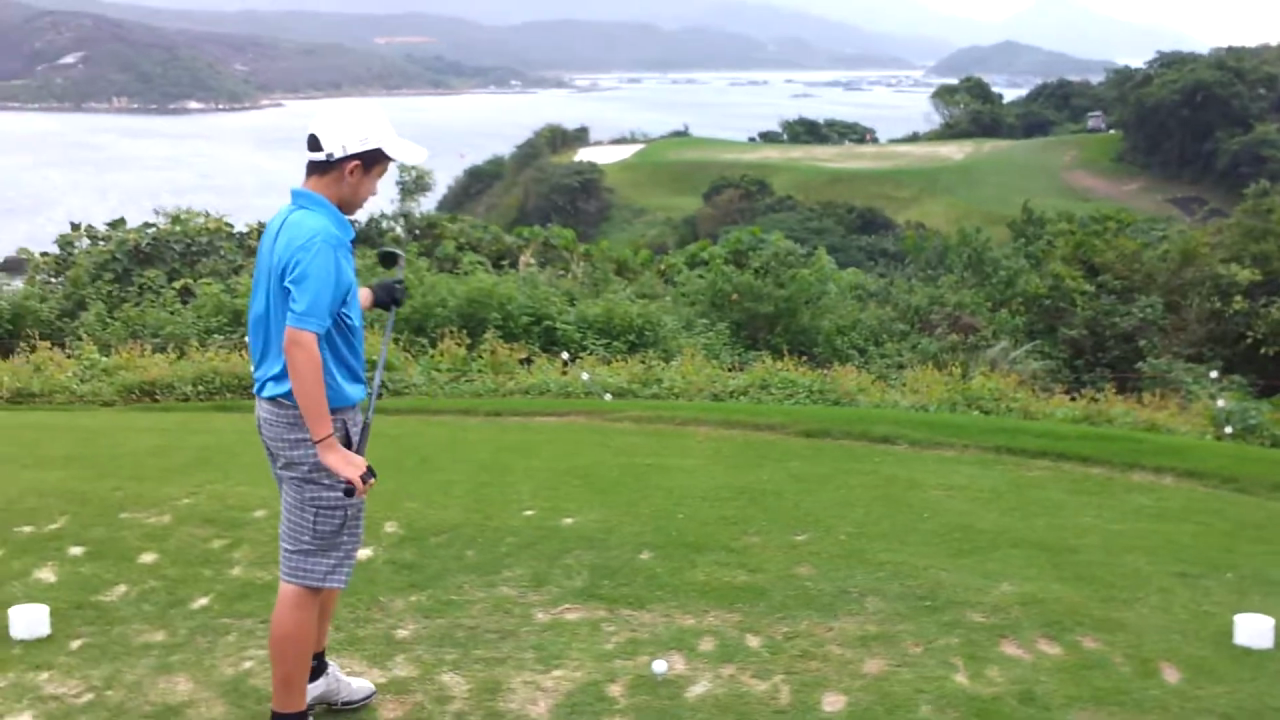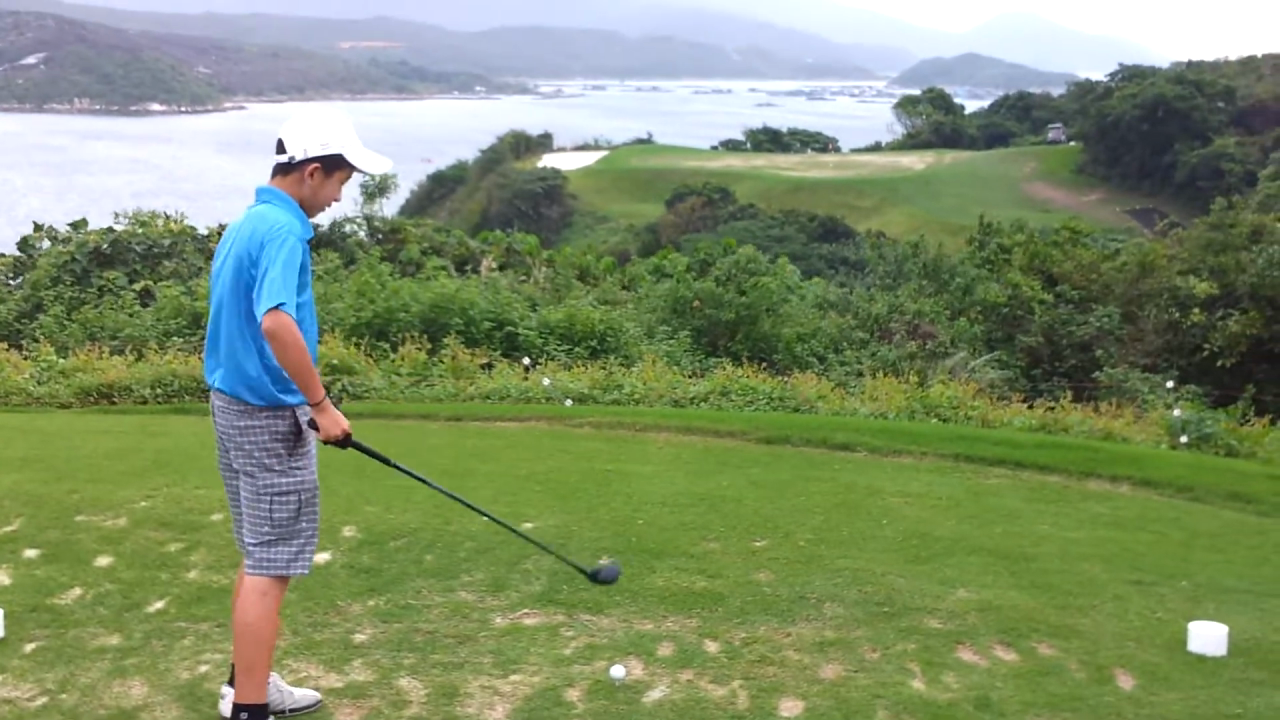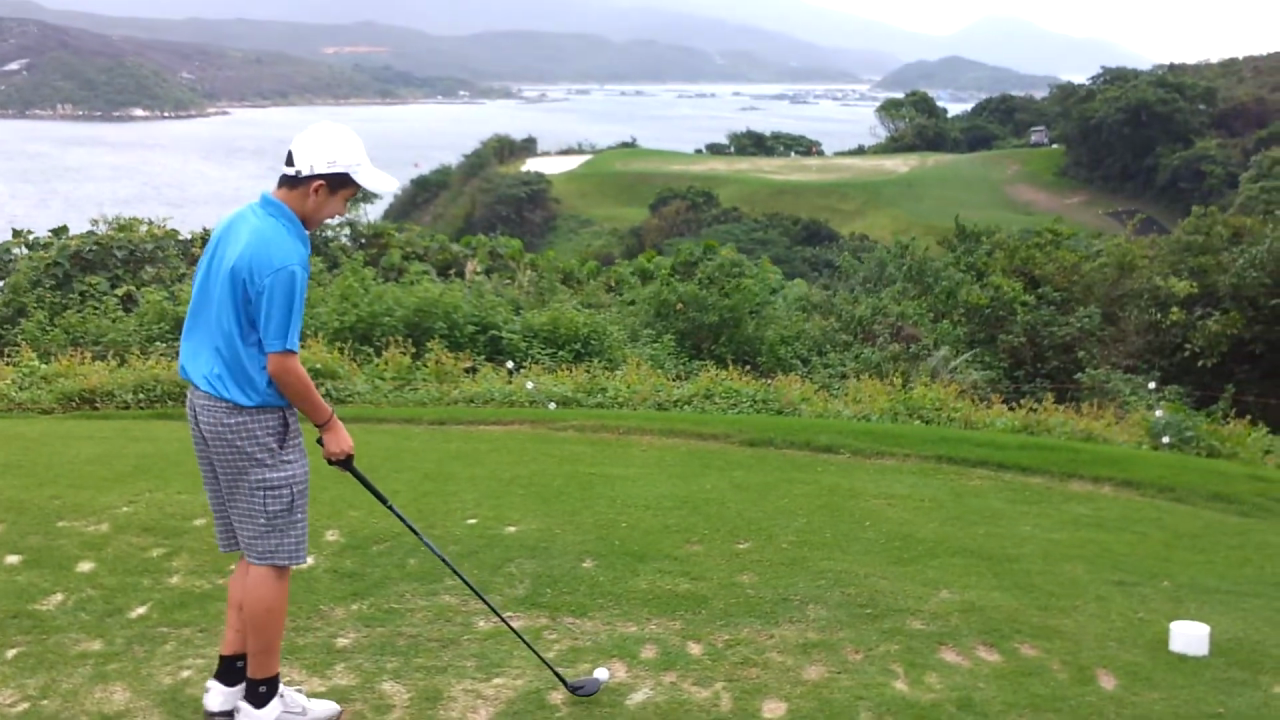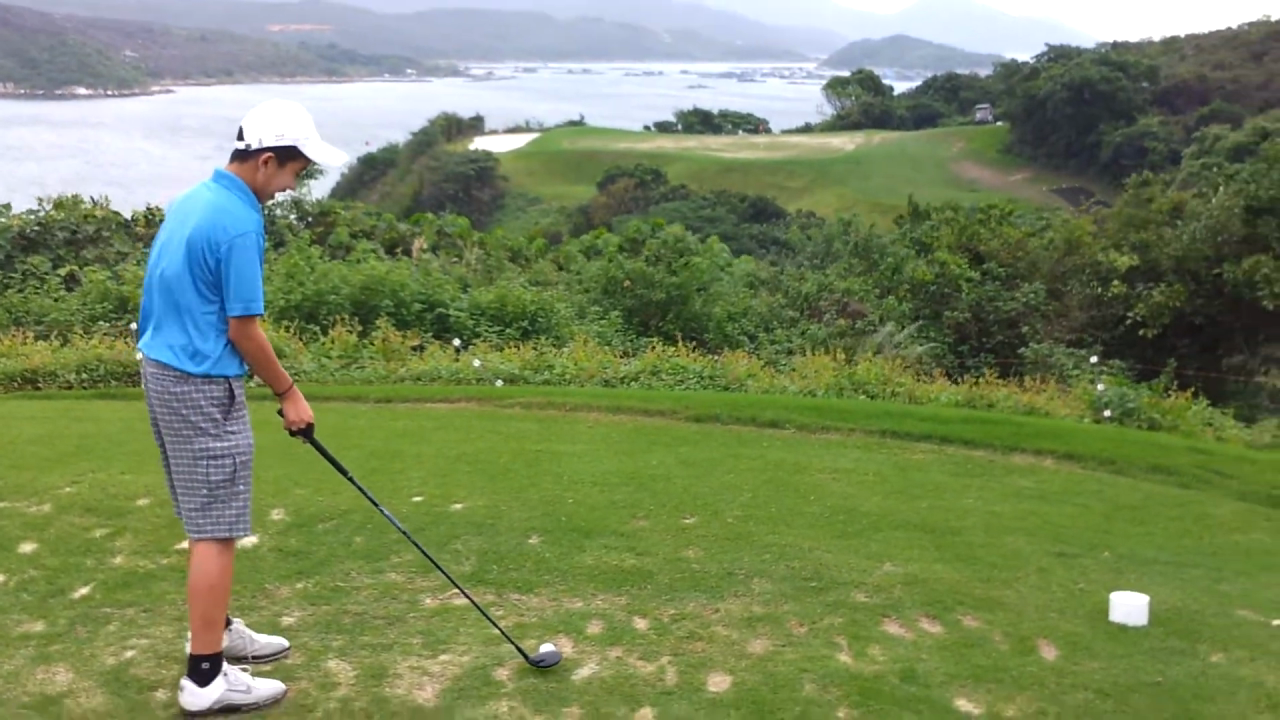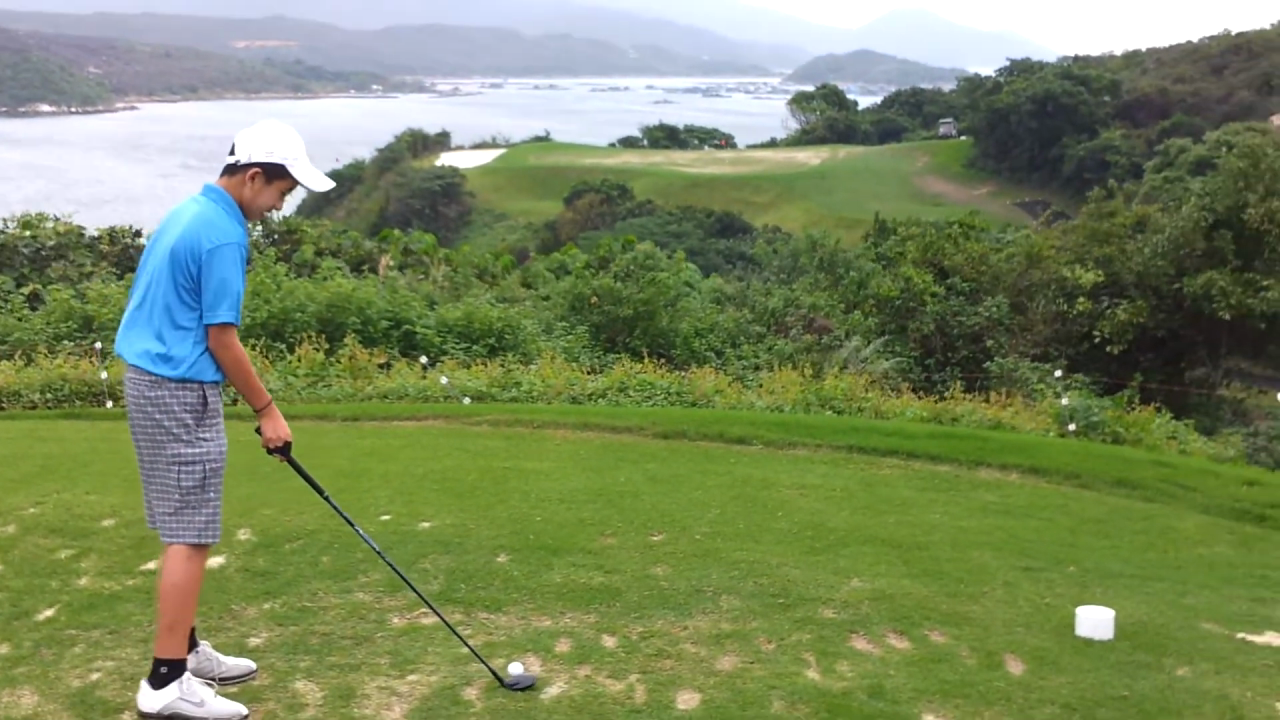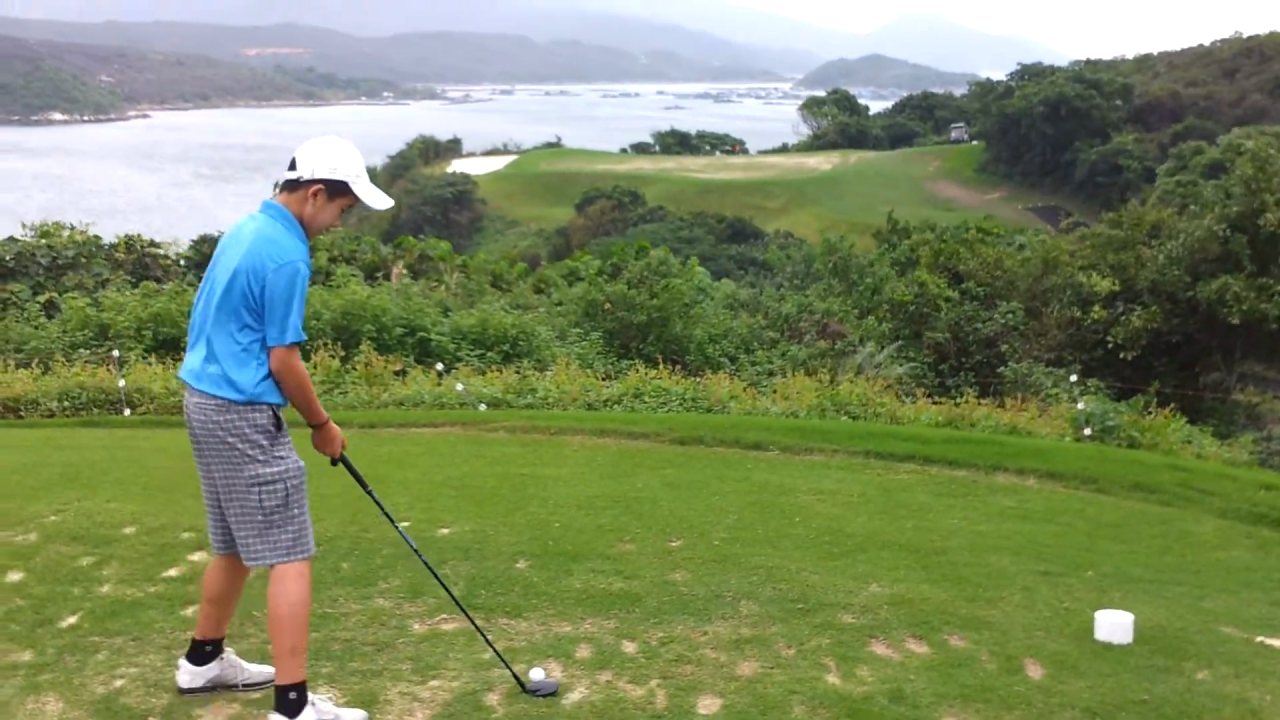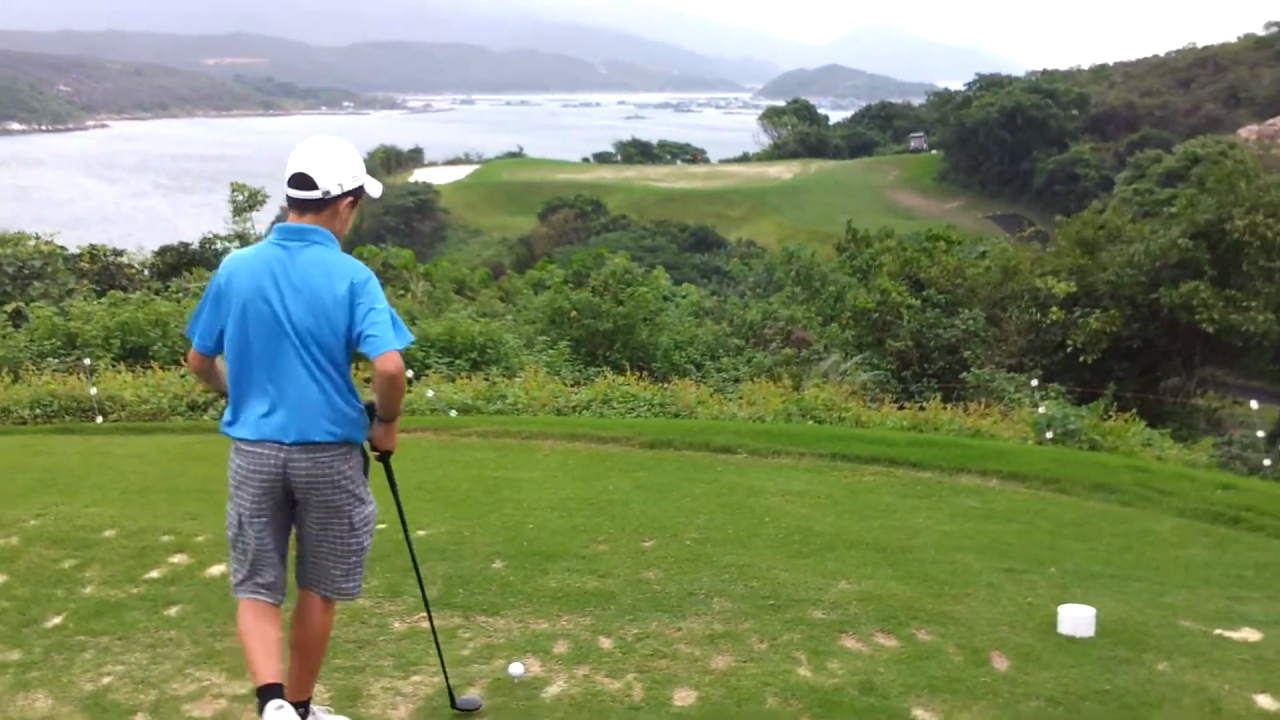
dt=0.5s
person 1, frame 1
left shoulder: (287, 223)
right shoulder: (320, 237)
right elbow: (299, 341)
left wrist: (366, 298)
right wrist: (327, 444)
left hip: (292, 414)
right hip: (312, 422)
left knee: (321, 558)
right knee: (309, 571)
person 1, frame 2
left shoulder: (250, 222)
right shoulder: (282, 229)
right elbow: (275, 324)
left wrist: (308, 385)
right wrist: (322, 402)
left hip: (238, 406)
right hip: (270, 416)
left knee: (261, 557)
right knee: (270, 567)
person 1, frame 3
left shoulder: (237, 221)
right shoulder: (283, 255)
right elbow: (280, 364)
right wrist: (330, 424)
left hip: (208, 399)
right hip: (251, 415)
left knee: (251, 549)
right knee: (271, 557)
person 1, frame 4
left shoulder: (192, 200)
right shoulder: (239, 223)
right elbow: (243, 329)
right wrist: (288, 393)
left hip: (165, 370)
right hip: (202, 385)
left knee: (209, 519)
right knee: (216, 528)
left ankle: (215, 629)
person 1, frame 5
left shoulder: (185, 212)
right shoulder: (223, 234)
right elbow: (222, 341)
right wrist: (267, 410)
left hip: (149, 381)
right hip: (179, 393)
left knee: (183, 528)
right knee: (191, 536)
left ankle: (182, 648)
person 1, frame 6
left shoulder: (244, 231)
right shoulder: (286, 254)
right elbow: (282, 360)
right wrist: (322, 424)
left hip: (206, 402)
right hip: (244, 414)
left knee: (234, 544)
right knee: (288, 556)
left ankle: (204, 658)
person 1, frame 7
left shoulder: (235, 269)
right shoulder: (352, 277)
left elbow: (198, 363)
right elbow: (390, 367)
right wrist: (387, 421)
left hip: (255, 453)
right hip: (329, 455)
left knee: (256, 591)
right knee: (319, 591)
